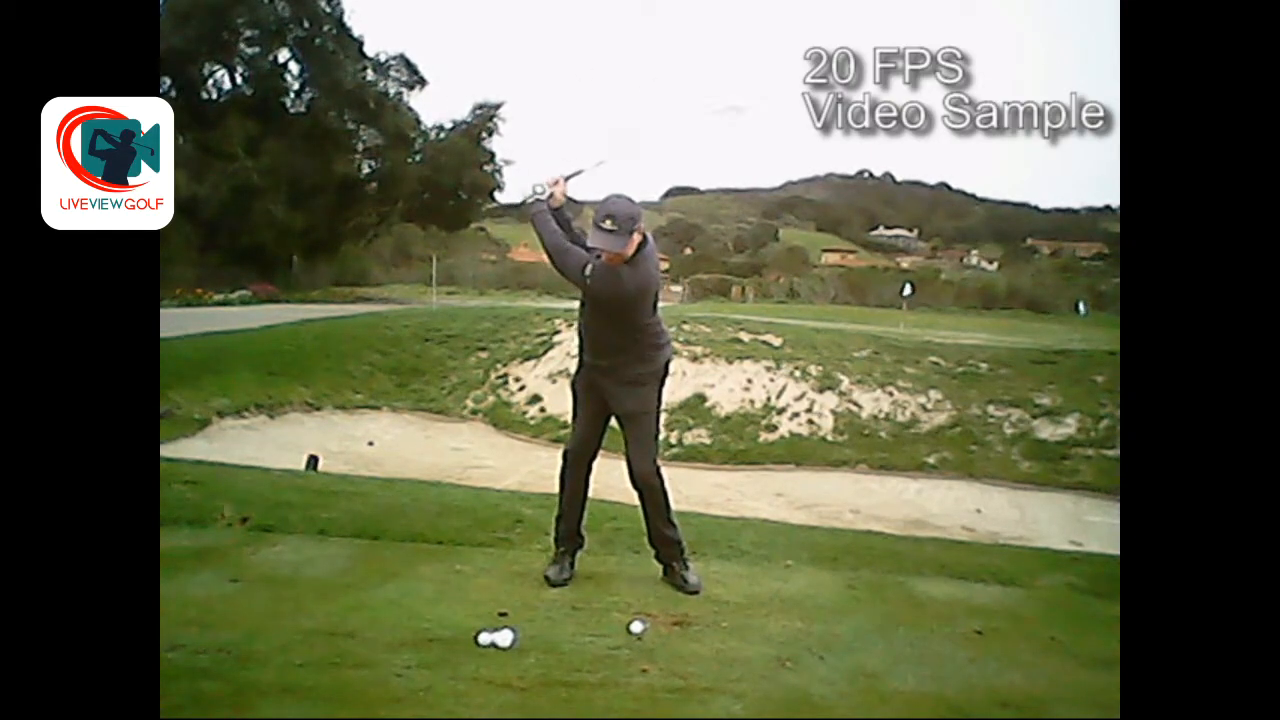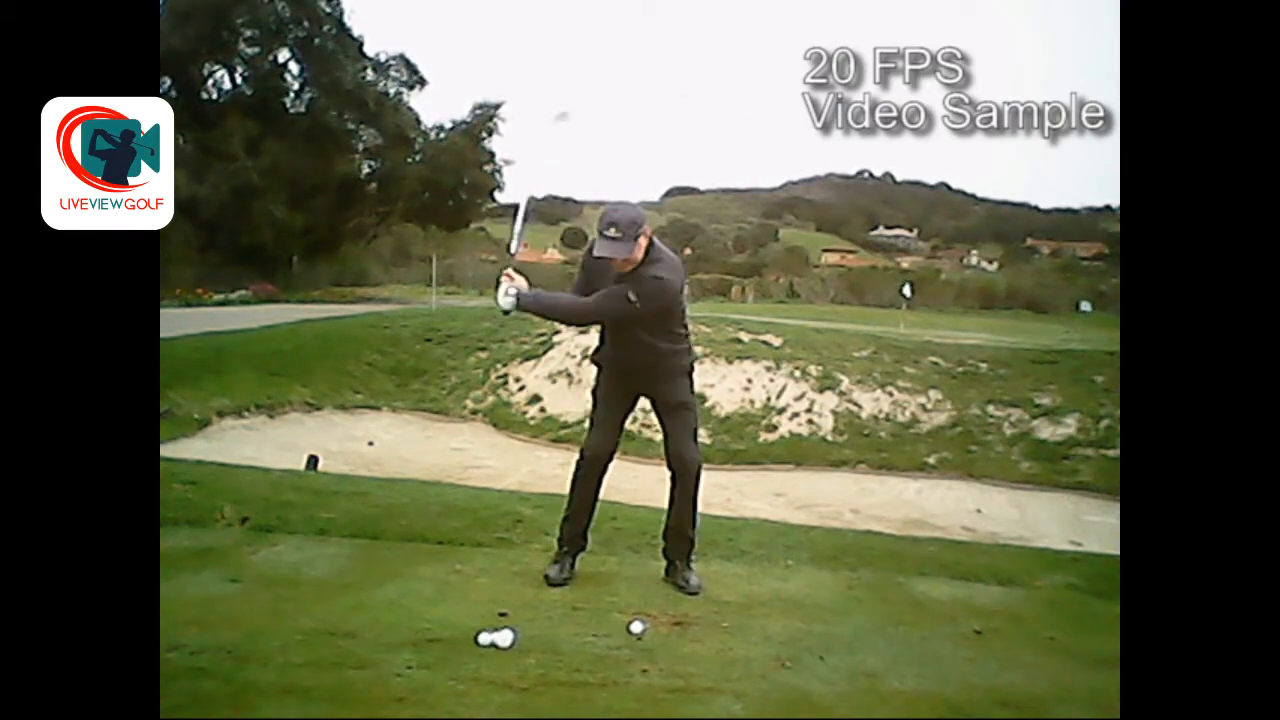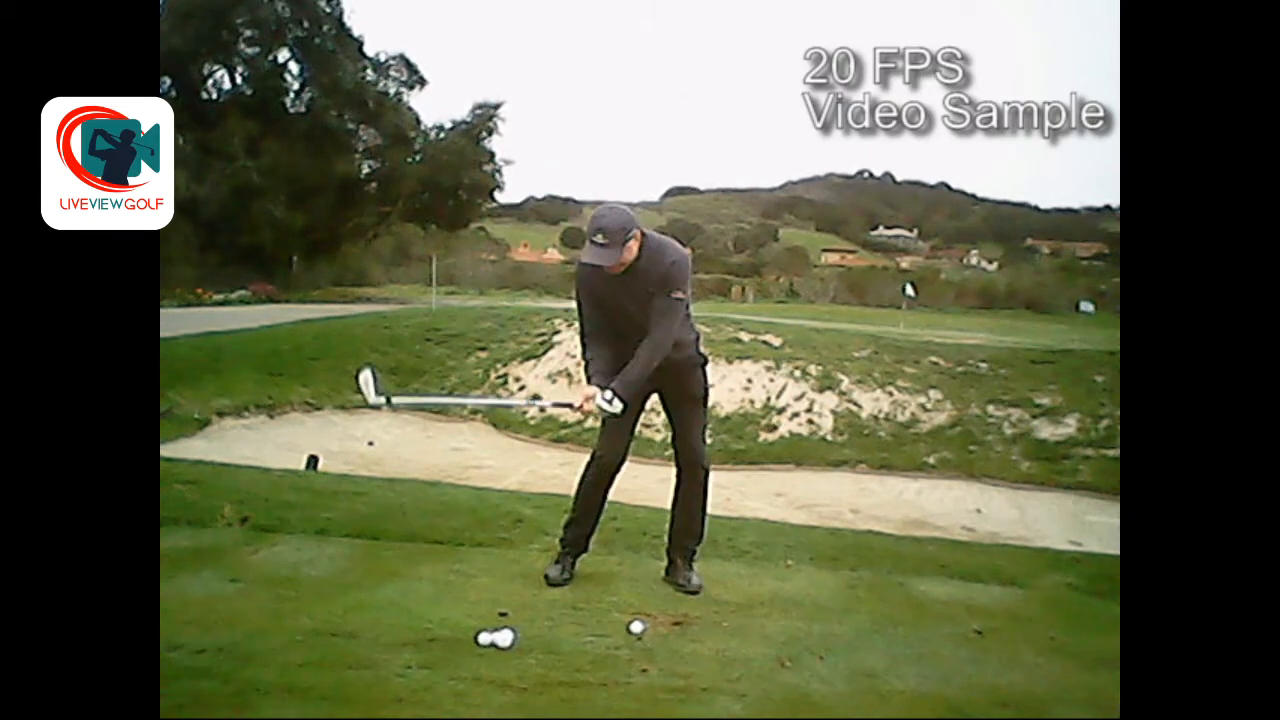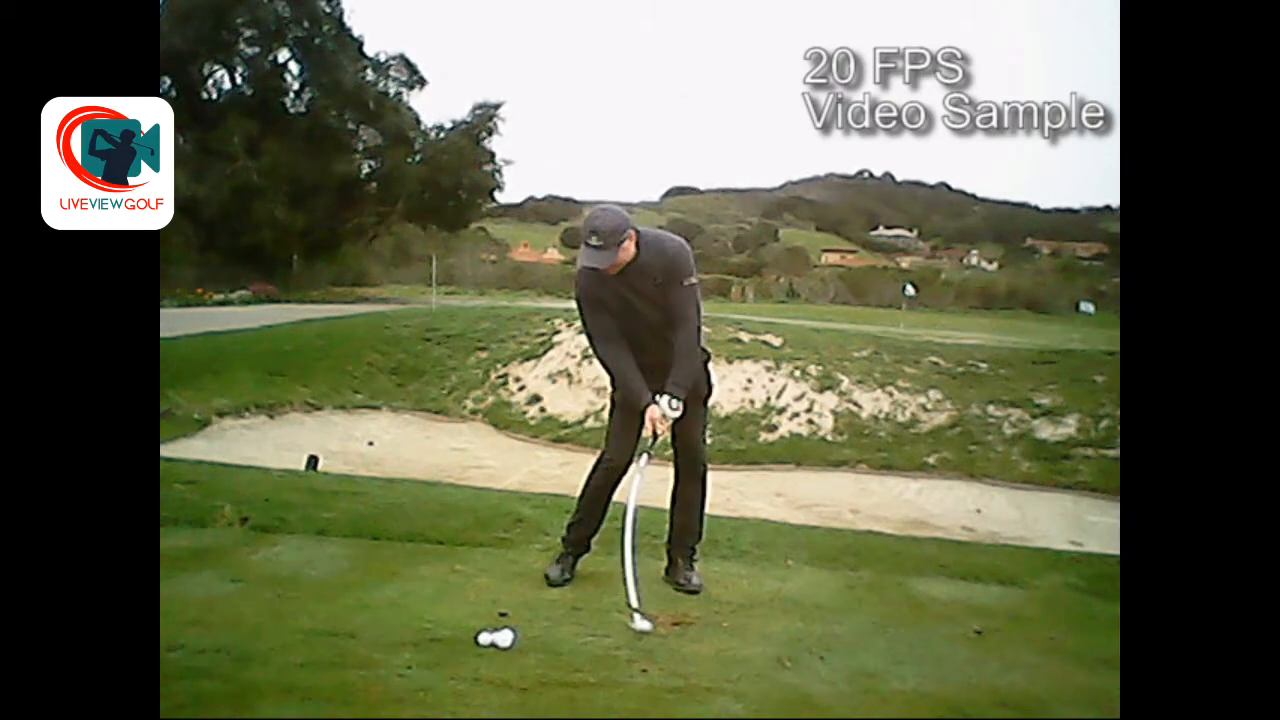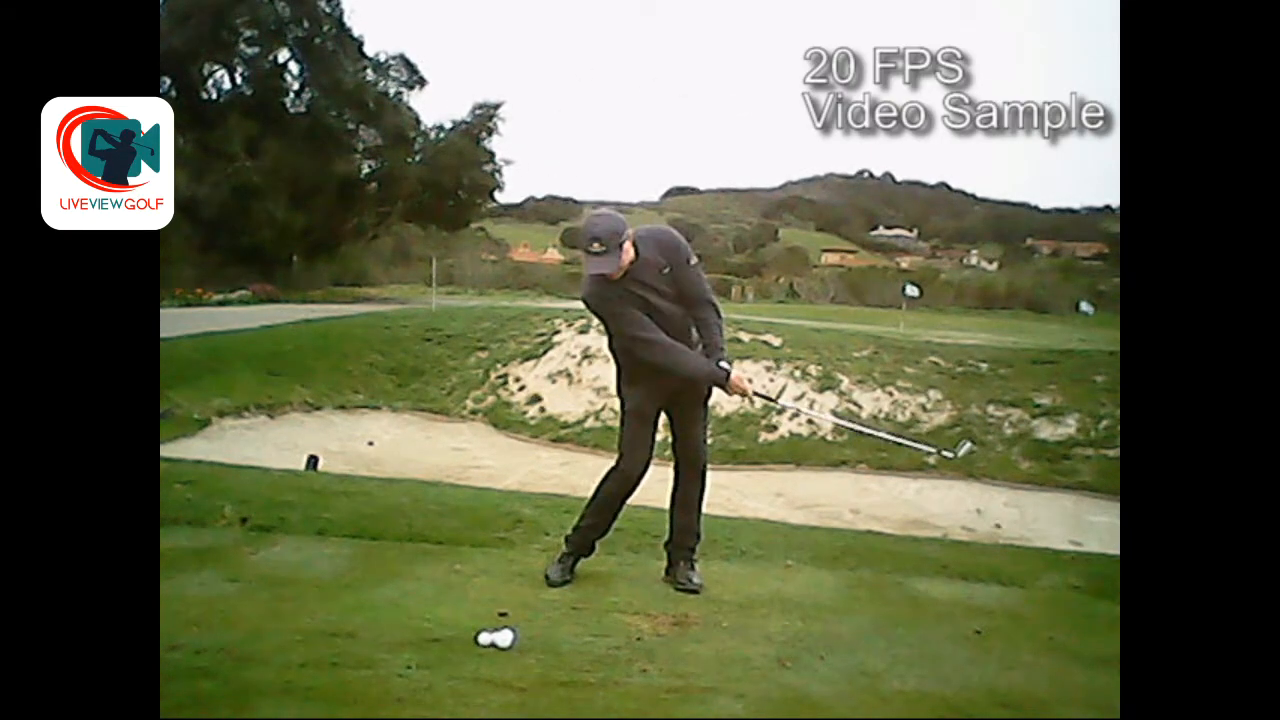
dt=0.5s
person 1, frame 1
left shoulder: (629, 280)
right shoulder: (619, 239)
left elbow: (564, 255)
right elbow: (579, 253)
left wrist: (539, 208)
right wrist: (558, 208)
left hip: (637, 376)
right hip: (595, 366)
left knee: (643, 469)
right knee: (577, 455)
left ankle: (673, 559)
right ankle: (566, 548)
person 1, frame 2
left shoulder: (662, 277)
right shoulder: (599, 252)
left elbow: (590, 311)
right elbow: (580, 303)
left wrist: (525, 299)
right wrist: (530, 292)
left hip: (668, 370)
right hip: (617, 367)
left knee: (686, 463)
right knee: (594, 455)
left ankle: (679, 559)
right ankle: (568, 549)
person 1, frame 3
left shoulder: (672, 260)
right shoulder: (590, 270)
left elbow: (661, 337)
right elbow: (596, 334)
left wrist: (619, 390)
right wrist: (597, 381)
left hip: (679, 363)
right hip: (624, 365)
left knee: (693, 461)
right knee: (607, 457)
left ankle: (681, 559)
right ankle: (570, 550)
person 1, frame 4
left shoulder: (671, 252)
right shoulder: (589, 278)
left elbow: (687, 326)
right elbow: (609, 346)
left wrist: (674, 394)
right wrist: (644, 401)
left hip: (684, 365)
right hip: (634, 369)
left knee: (692, 459)
right knee: (615, 460)
left ankle: (681, 558)
right ankle: (572, 548)
person 1, frame 5
left shoulder: (663, 241)
right shoulder: (599, 291)
left elbow: (700, 303)
right elbow: (654, 345)
left wrist: (718, 360)
right wrist: (720, 375)
left hip: (690, 367)
right hip: (642, 377)
left knee: (693, 461)
right knee: (631, 466)
left ankle: (680, 558)
right ankle: (574, 549)
